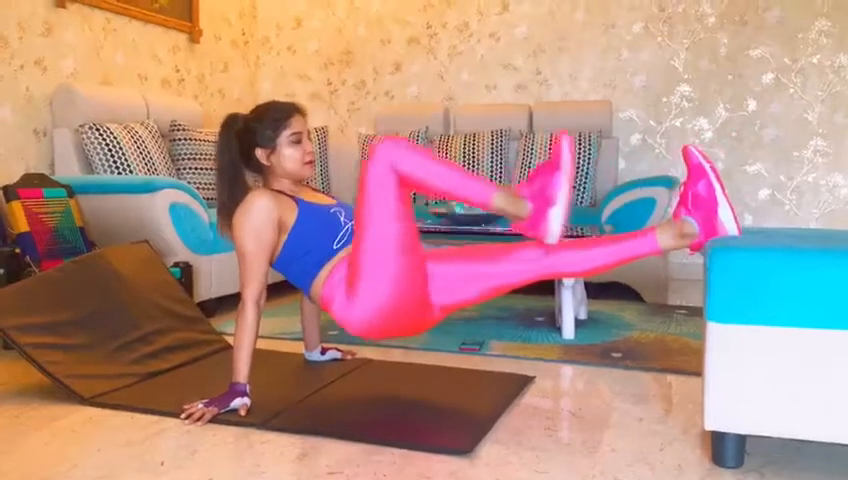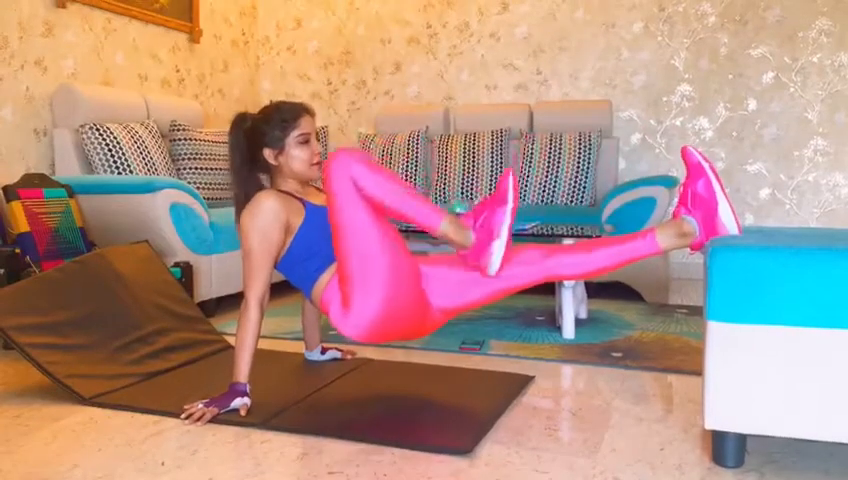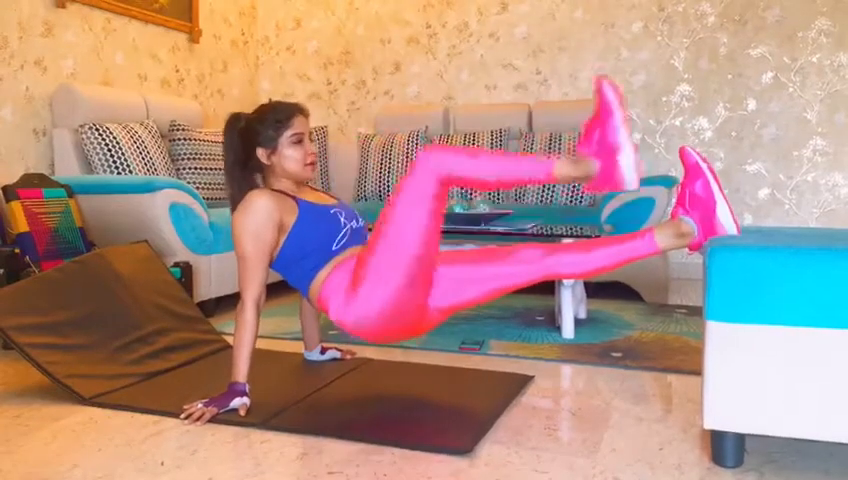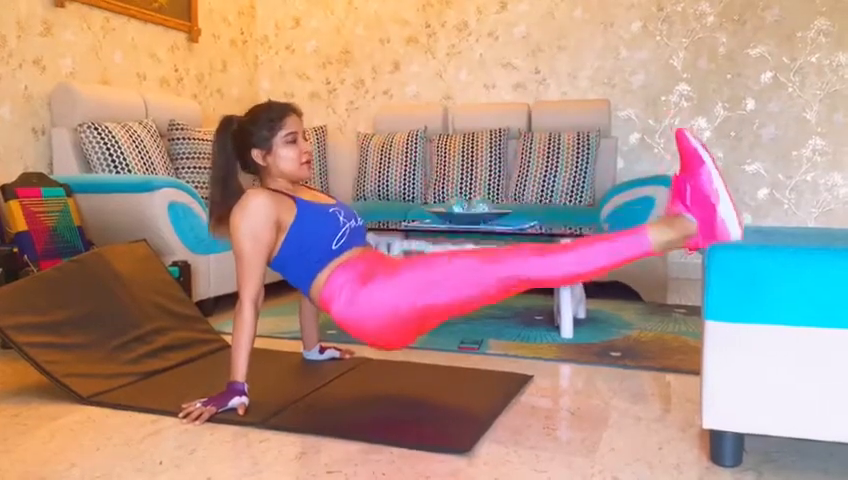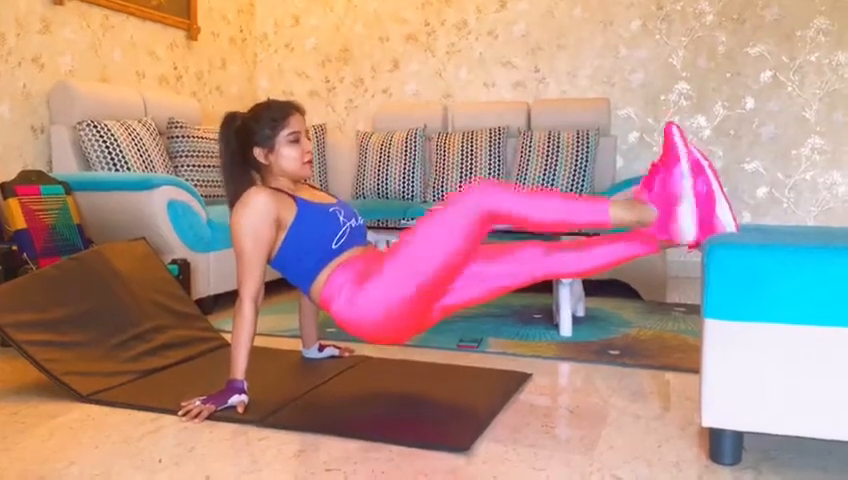
dt=0.3s
person 1, frame 1
left shoulder: (306, 195)
right shoulder: (261, 207)
right elbow: (252, 298)
left wrist: (314, 348)
right wrist: (237, 388)
left hip: (404, 295)
right hip: (372, 300)
left knee: (538, 255)
right knee: (386, 151)
left ankle: (682, 230)
right ankle: (524, 204)
person 1, frame 2
left shoulder: (312, 197)
right shoulder: (267, 208)
right elbow: (254, 299)
left wrist: (315, 349)
right wrist: (237, 388)
left hip: (408, 294)
right hip: (374, 305)
left knee: (538, 260)
right knee: (350, 165)
left ankle: (683, 230)
right ankle: (470, 232)
person 1, frame 3
left shoulder: (309, 196)
right shoulder: (260, 207)
right elbow: (251, 298)
left wrist: (314, 348)
right wrist: (236, 389)
left hip: (405, 294)
right hip: (373, 302)
left knee: (537, 258)
right knee: (432, 161)
left ankle: (682, 229)
right ankle: (588, 164)
person 1, frame 4
left shoulder: (304, 194)
right shoulder: (258, 206)
right elbow: (249, 298)
left wrist: (312, 348)
right wrist: (235, 388)
left hip: (396, 289)
right hip: (373, 303)
left knee: (530, 255)
right knee: (521, 265)
left ankle: (681, 226)
right ankle: (685, 224)
person 1, frame 5
left shoulder: (306, 193)
right shoulder: (258, 204)
right elbow: (249, 296)
left wrist: (312, 346)
right wrist: (234, 386)
left hip: (401, 294)
right hip: (372, 302)
left knee: (532, 256)
right knee: (480, 196)
left ankle: (667, 225)
right ankle: (650, 210)
